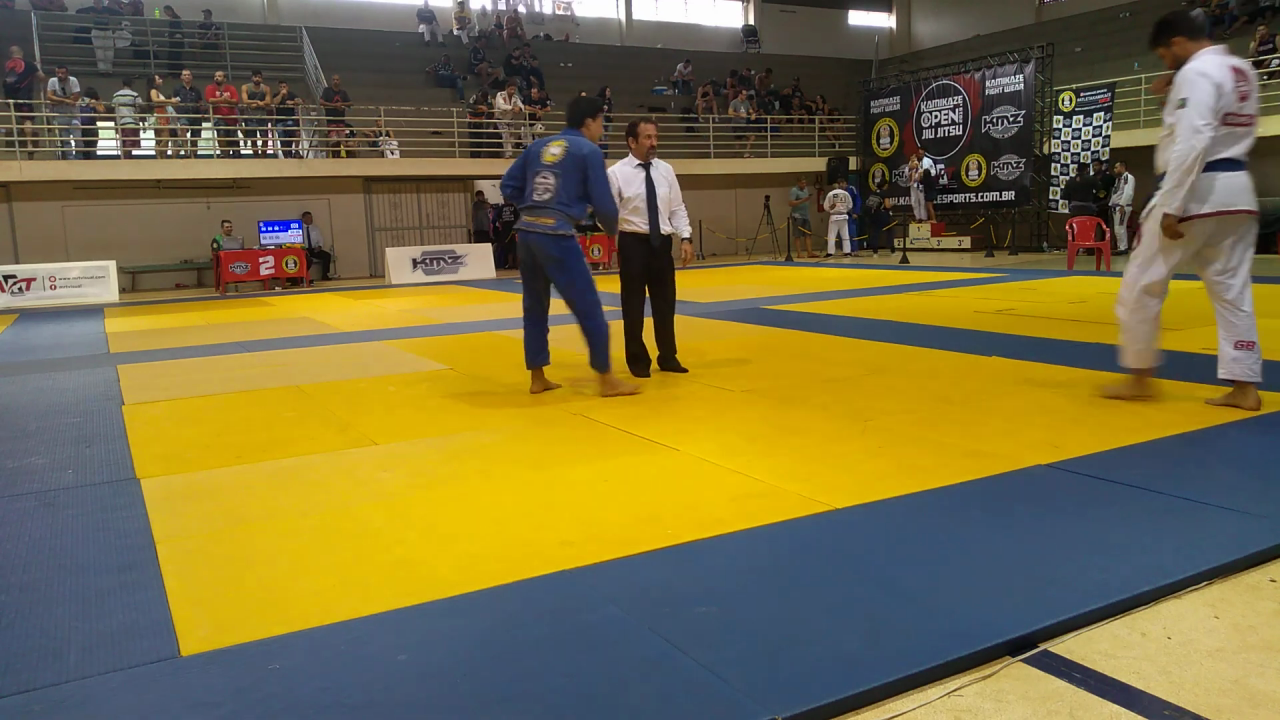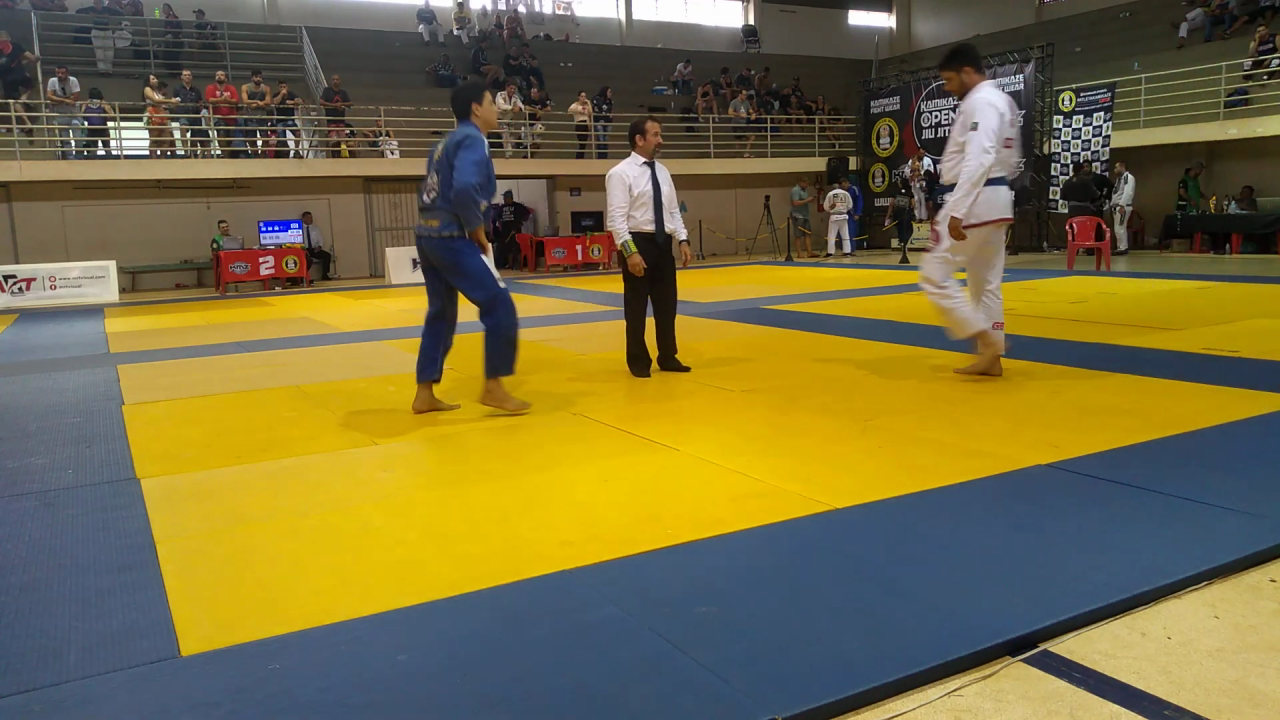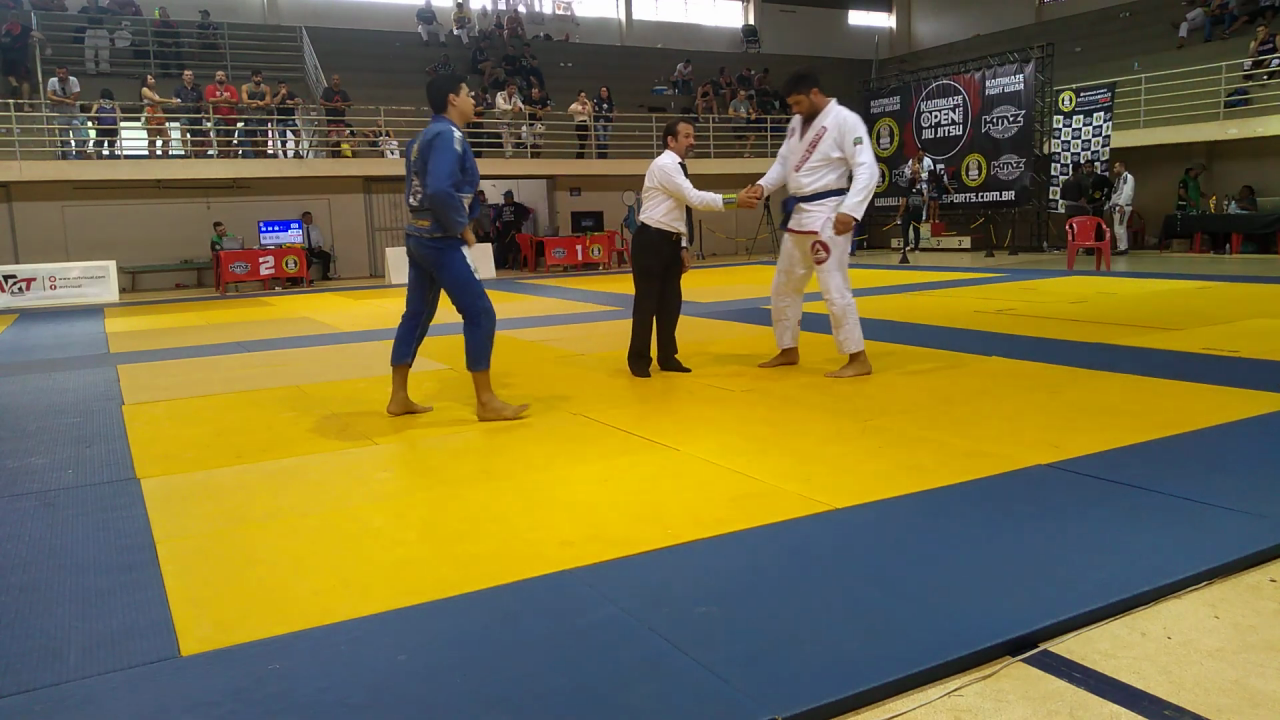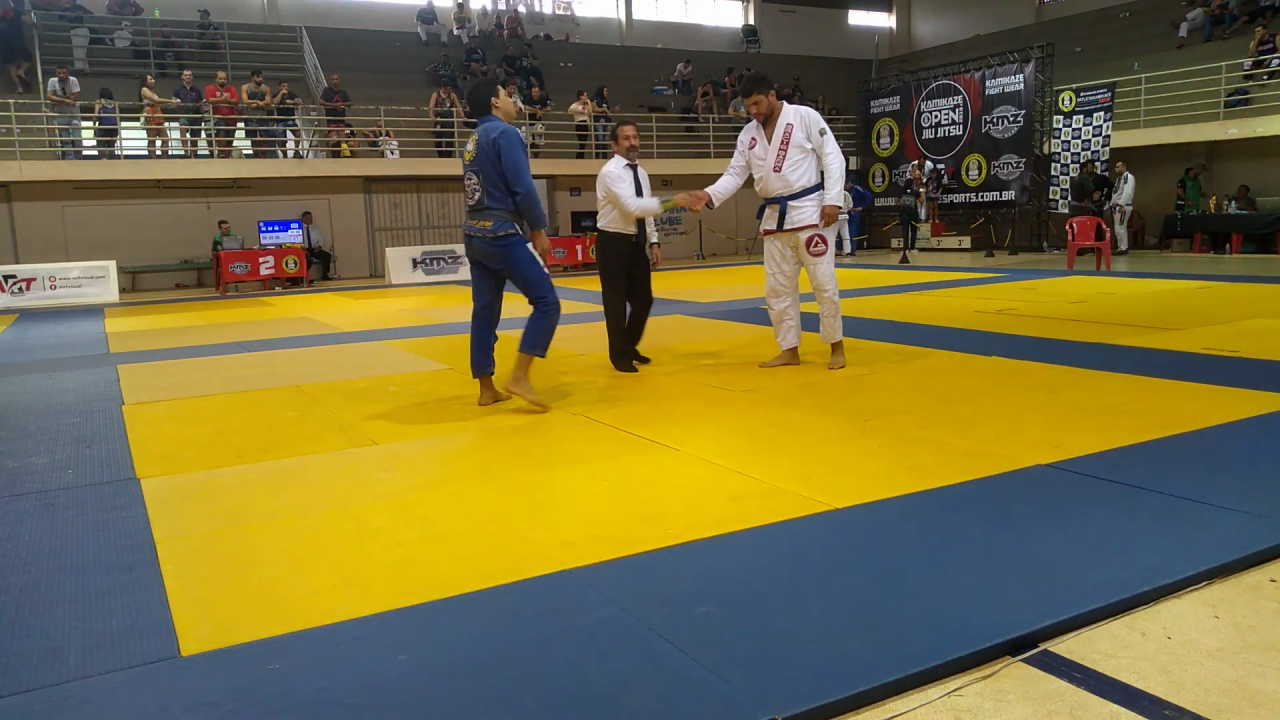
dt=1s
person 1, frame 1
left shoulder: (1196, 72)
right shoulder: (1243, 71)
left elbow: (1192, 141)
left wrist: (1171, 206)
left hip: (1197, 190)
right hip: (1238, 189)
left knee: (1142, 284)
right knee: (1232, 289)
left ankle: (1139, 377)
right ankle: (1245, 385)
person 1, frame 2
left shoulder: (980, 102)
right shoulder: (1002, 101)
left elbow: (979, 160)
right elbow: (1010, 160)
left wrist: (958, 210)
left hip: (974, 202)
right hip: (997, 200)
left knee: (934, 275)
right knee: (985, 282)
left ankle: (985, 340)
right ankle: (990, 358)
person 1, frame 3
left shoulder: (845, 121)
right shoulder: (799, 122)
left elbow: (866, 170)
right elbow: (784, 162)
left wrist: (850, 211)
right wrist: (763, 186)
left hip: (825, 216)
right hip: (799, 216)
left knee: (834, 288)
right knee: (784, 286)
left ankle: (857, 358)
right ankle: (788, 351)
person 1, frame 4
left shoulder: (805, 116)
right shoulder: (748, 134)
left elbow: (833, 158)
right elbow: (735, 175)
left wrist: (832, 200)
right wrist: (708, 195)
left hip: (809, 210)
right hip: (775, 216)
left knee: (823, 282)
right knee: (779, 287)
left ankle: (836, 347)
right ankle: (790, 350)
person 2, frame 1
left shoulder: (538, 147)
right shoulder: (589, 152)
left elbow: (508, 185)
right elbow: (603, 202)
right wrist: (612, 229)
left hip: (526, 231)
right hip: (557, 236)
left knee: (535, 307)
right knee: (589, 309)
left ankle: (538, 377)
right ankle: (607, 380)
person 2, frame 2
left shoulder: (445, 144)
right shoulder: (471, 140)
right elbow: (466, 189)
right wrist: (477, 229)
left hip: (428, 236)
right hip: (452, 239)
left knee: (441, 315)
right knee: (499, 309)
left ankle: (425, 394)
right ankle: (495, 390)
person 2, frame 3
left shoulder: (423, 137)
right shoulder: (447, 136)
right elbow: (440, 190)
right wrist: (461, 227)
left hip: (417, 236)
right hip: (440, 240)
left knee: (417, 314)
right knee: (479, 313)
left ankle: (399, 397)
right ankle: (486, 401)
person 2, frame 4
left shoulder: (473, 141)
right shoulder: (504, 133)
right elbow: (523, 189)
left wrist: (529, 232)
right wrist: (538, 228)
left hip: (474, 234)
right hip: (501, 235)
left knee: (484, 310)
right knee: (546, 301)
left ankle: (486, 389)
right ankle: (519, 377)
person 3, frame 1
left shoulder: (665, 170)
right shoulder: (616, 173)
left elbow: (677, 209)
left wrist: (685, 238)
left hip: (661, 243)
right hip: (633, 243)
left knee: (665, 302)
right knee: (633, 305)
left ankle: (668, 357)
right ankle: (637, 359)
person 3, frame 2
left shoulder: (662, 172)
right shoulder: (620, 173)
left elbow: (673, 211)
right elbow: (616, 218)
left wrist: (683, 240)
right wrist: (630, 252)
left hip: (662, 243)
right hip: (638, 243)
left knee: (667, 302)
right knee: (637, 305)
left ankle: (668, 357)
right ankle: (638, 360)
person 3, frame 3
left shoulder: (677, 168)
right shoulder: (664, 166)
right elbow: (694, 198)
left wrist: (683, 247)
right wrist: (735, 200)
left hip: (670, 243)
right hip: (651, 241)
left knee: (671, 302)
right knee: (647, 301)
left ankle: (667, 357)
right ankle: (639, 359)
person 3, frame 4
left shoulder: (640, 172)
right shoulder: (610, 172)
right elbow: (633, 206)
left wrist: (653, 243)
right wrist: (670, 201)
left hip: (636, 244)
right hip: (613, 244)
left knee: (643, 300)
right knee: (615, 303)
left ankle: (629, 349)
right ankle: (621, 355)
